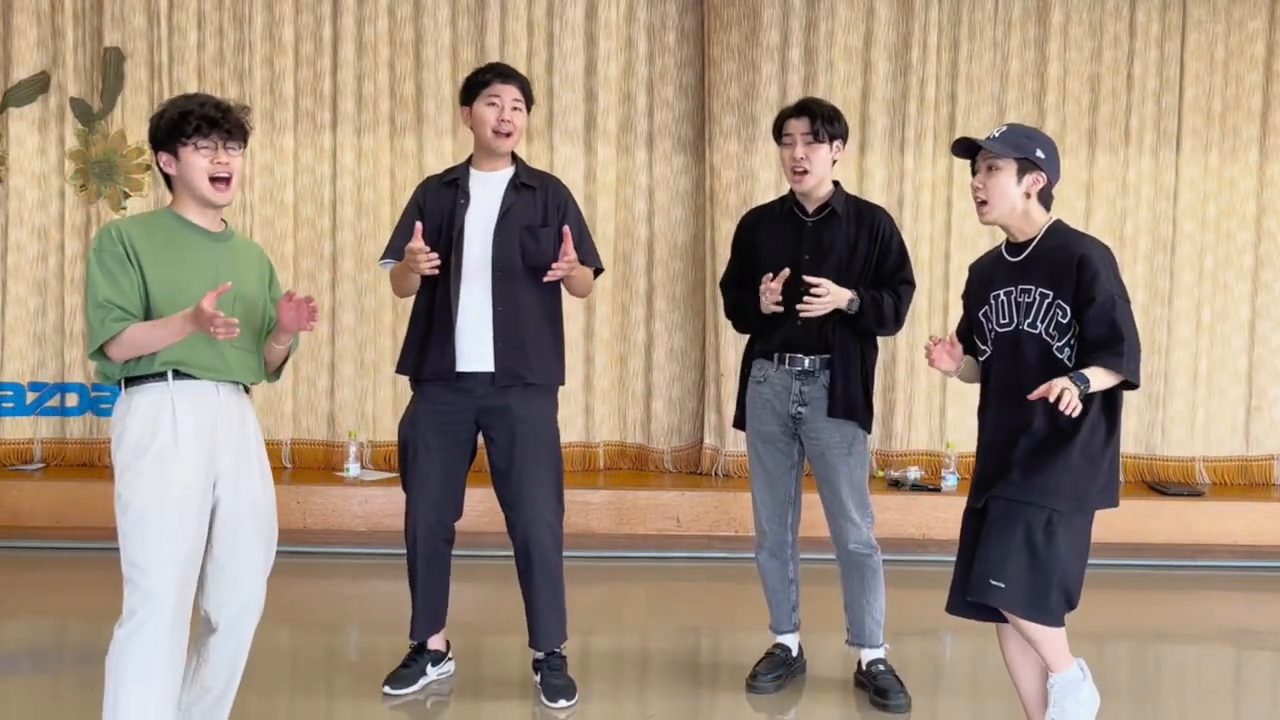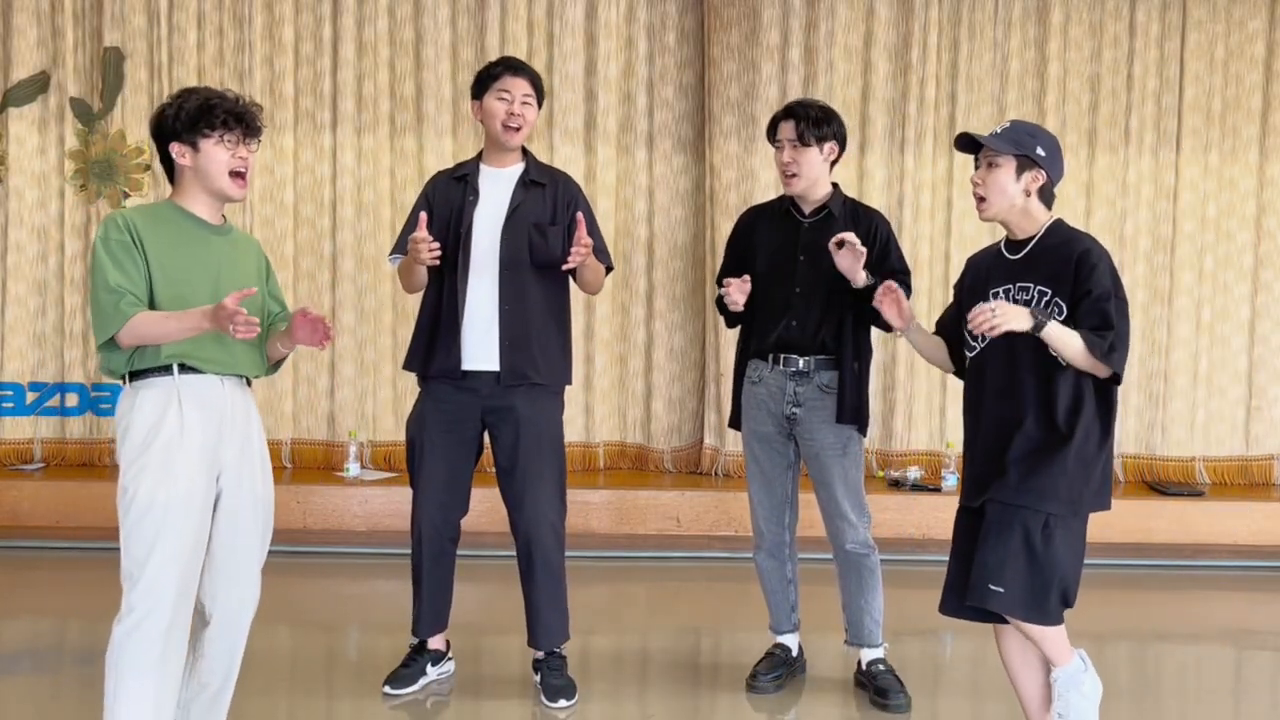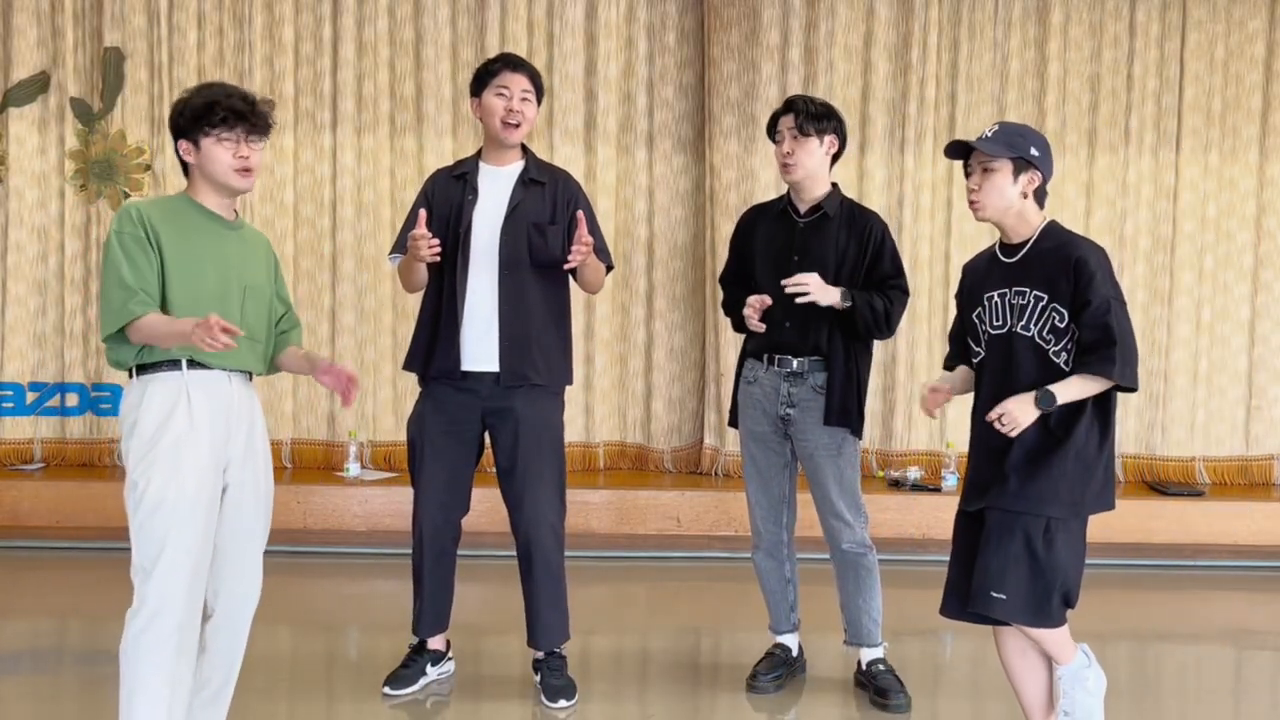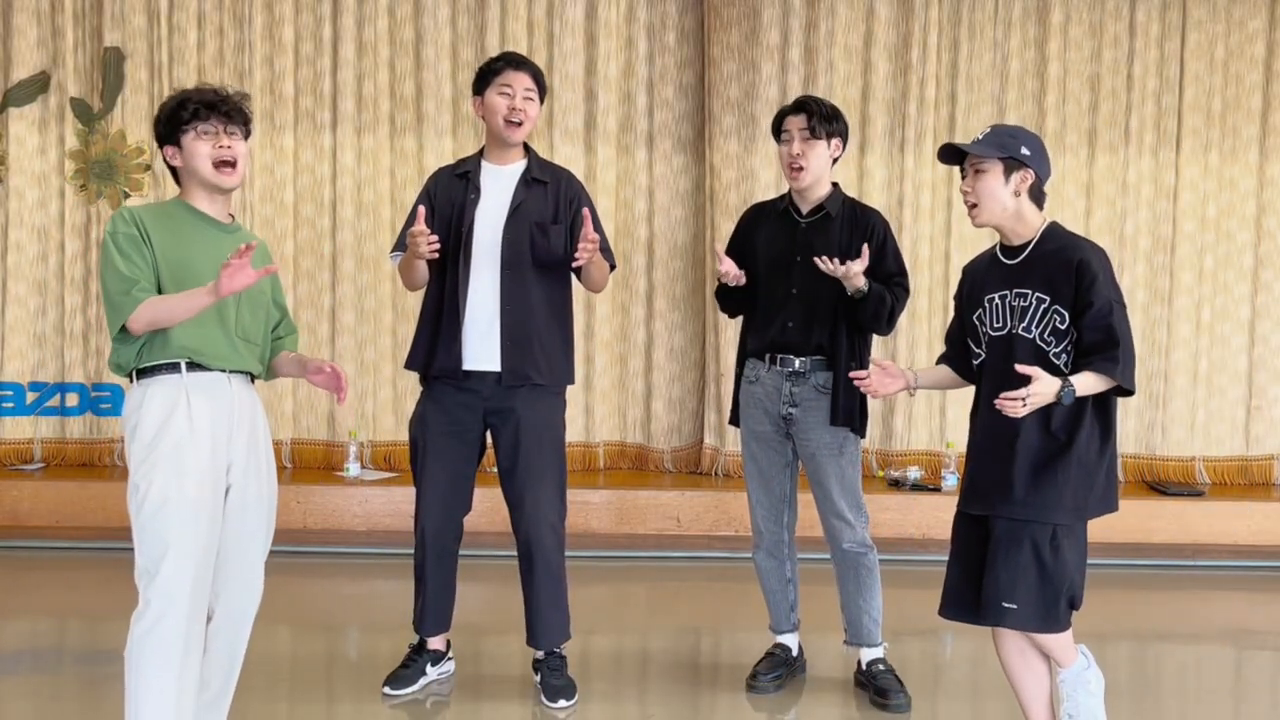
dt=0.7s
person 1, frame 1
left shoulder: (548, 193)
right shoulder: (435, 192)
left elbow: (585, 284)
right elbow: (399, 286)
left wrist: (569, 268)
right wrist: (412, 265)
left hip: (522, 381)
right hip: (442, 379)
left knee: (537, 518)
right knee: (427, 515)
left ankle: (549, 654)
right ankle: (431, 646)
person 1, frame 2
left shoulder: (558, 190)
right shoulder: (445, 188)
left elbow: (595, 283)
right elbow: (410, 283)
left wrist: (584, 260)
right wrist: (416, 258)
left hip: (528, 380)
right hip: (449, 377)
left knee: (539, 519)
right knee: (432, 514)
left ankle: (549, 654)
right ankle: (431, 646)
person 1, frame 3
left shoulder: (558, 188)
right shoulder: (444, 186)
left elbow: (596, 283)
right elbow: (410, 283)
left wrist: (583, 260)
right wrist: (415, 257)
left hip: (528, 381)
right hip: (448, 376)
left knee: (539, 520)
right knee: (433, 514)
left ankle: (550, 655)
right ankle: (432, 646)
person 1, frame 4
left shoulder: (561, 187)
right shoulder: (446, 184)
left elbow: (599, 281)
right elbow: (412, 281)
left wrist: (590, 258)
right wrist: (414, 254)
left hip: (531, 380)
right hip: (451, 377)
left knee: (540, 520)
right knee: (435, 514)
left ankle: (550, 654)
right ankle: (432, 645)
person 2, frame 1
left shoulder: (252, 256)
right shoulder: (124, 237)
right elbow: (116, 342)
left wrist: (284, 333)
right wrist: (190, 321)
left hip: (237, 420)
right hip: (161, 414)
left knee: (241, 596)
right knee: (159, 593)
person 2, frame 2
left shoulder: (248, 249)
right shoulder: (129, 227)
right elbow: (125, 326)
left wrist: (291, 336)
right wrist: (208, 317)
left hip: (240, 413)
right hip: (165, 407)
left knee: (235, 591)
right knee: (159, 588)
person 2, frame 3
left shoulder: (258, 246)
right shoulder: (141, 220)
left elbow: (274, 342)
right elbow: (131, 320)
left wrist: (318, 366)
right wrist: (192, 331)
left hip: (241, 408)
right hip: (171, 401)
left knee: (236, 586)
right knee: (170, 583)
person 2, frame 4
left shoulder: (254, 245)
right shoulder: (137, 224)
right elbow: (136, 314)
left wrist: (307, 366)
right wrist: (216, 289)
left hip: (245, 410)
right hip: (173, 404)
left knee: (238, 588)
right knee: (175, 585)
person 3, frame 1
left shoulder: (870, 222)
right shoulder: (758, 224)
left elbow: (897, 307)
right elbow: (732, 305)
left wrist: (848, 300)
right wrist: (758, 304)
left hip: (835, 387)
right hip: (768, 384)
left knee: (854, 529)
right knee: (772, 525)
left ankle: (871, 657)
right ankle: (786, 644)
person 3, frame 2
left shoulder: (865, 225)
right shoulder: (756, 223)
right elbow: (731, 306)
left wrist: (861, 279)
right wrist: (732, 302)
left hip: (830, 389)
right hip: (763, 385)
left knee: (850, 529)
right knee: (770, 526)
left ankle: (871, 657)
right ankle: (786, 643)
person 3, frame 3
left shoulder: (862, 226)
right shoulder: (756, 222)
left elbow: (889, 314)
right elbow: (730, 294)
left wrist: (837, 297)
right wrist: (745, 310)
left hip: (825, 389)
right hip: (759, 385)
left knee: (847, 529)
right knee: (768, 526)
left ankle: (871, 657)
right ankle: (786, 644)
person 3, frame 4
left shoulder: (864, 223)
right shoulder: (758, 220)
left elbow: (888, 314)
right elbow: (735, 306)
left wrist: (857, 285)
right wrist: (729, 284)
left hip: (827, 388)
right hip: (761, 384)
left knee: (849, 529)
right knee: (769, 525)
left ankle: (871, 657)
right ankle: (786, 643)
person 4, frame 1
left shoulder: (1086, 259)
right shoulder: (985, 271)
left elbow: (1120, 359)
left wrist: (1078, 382)
right wrist: (956, 365)
left hip: (1065, 460)
right hip: (999, 458)
left knee: (1013, 585)
right knee: (1004, 602)
person 4, frame 2
left shoulder: (1082, 257)
right shoulder: (981, 267)
left elbow: (1106, 357)
right elbow: (956, 357)
left wrist: (1033, 322)
right wrist: (908, 328)
left hip: (1056, 460)
right hip: (991, 459)
left knee: (1016, 590)
right knee: (993, 602)
person 4, frame 3
left shoulder: (1081, 260)
right shoulder: (979, 271)
left elbow: (1116, 363)
left wrist: (1044, 400)
right wrist: (949, 385)
left hip: (1057, 465)
right hip: (993, 463)
left knee: (1017, 598)
right knee: (996, 606)
left ankle: (1077, 670)
person 4, frame 4
left shoulder: (1081, 262)
right shoulder: (978, 273)
left elbow: (1114, 367)
left wrist: (1059, 389)
right wrist: (909, 379)
left hip: (1056, 469)
right hip: (991, 467)
left knee: (1026, 605)
right knee: (996, 609)
